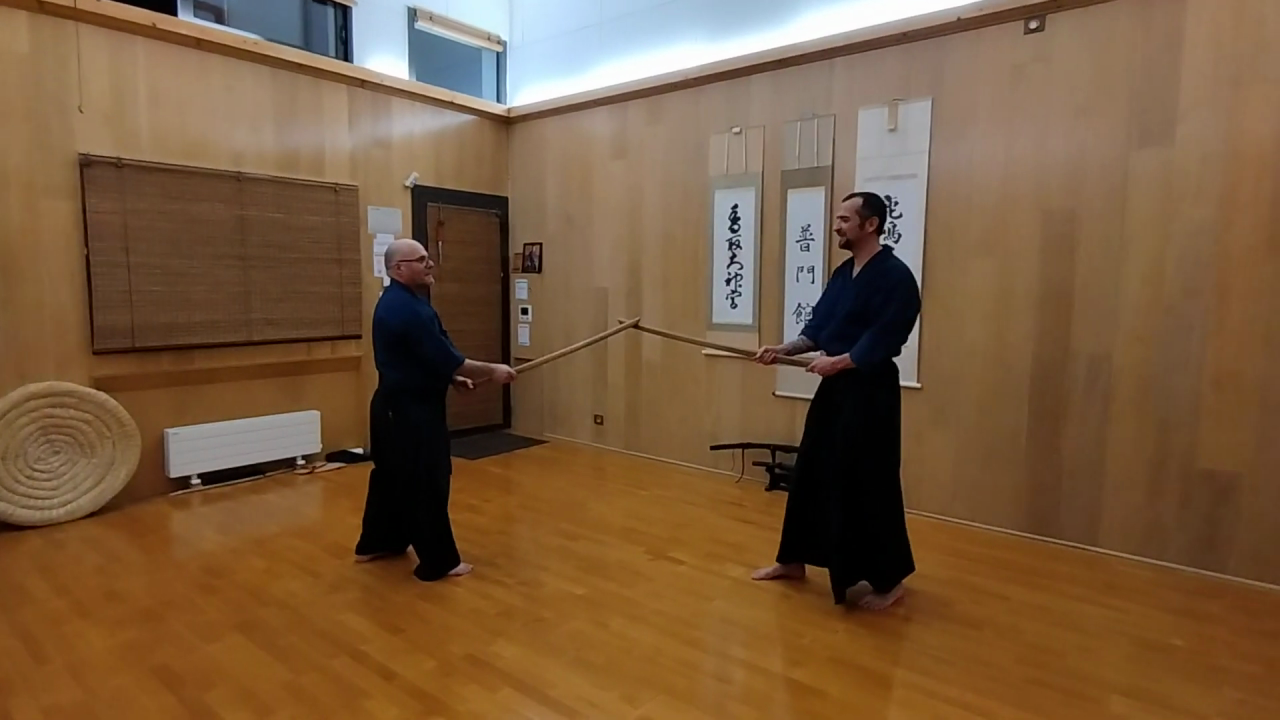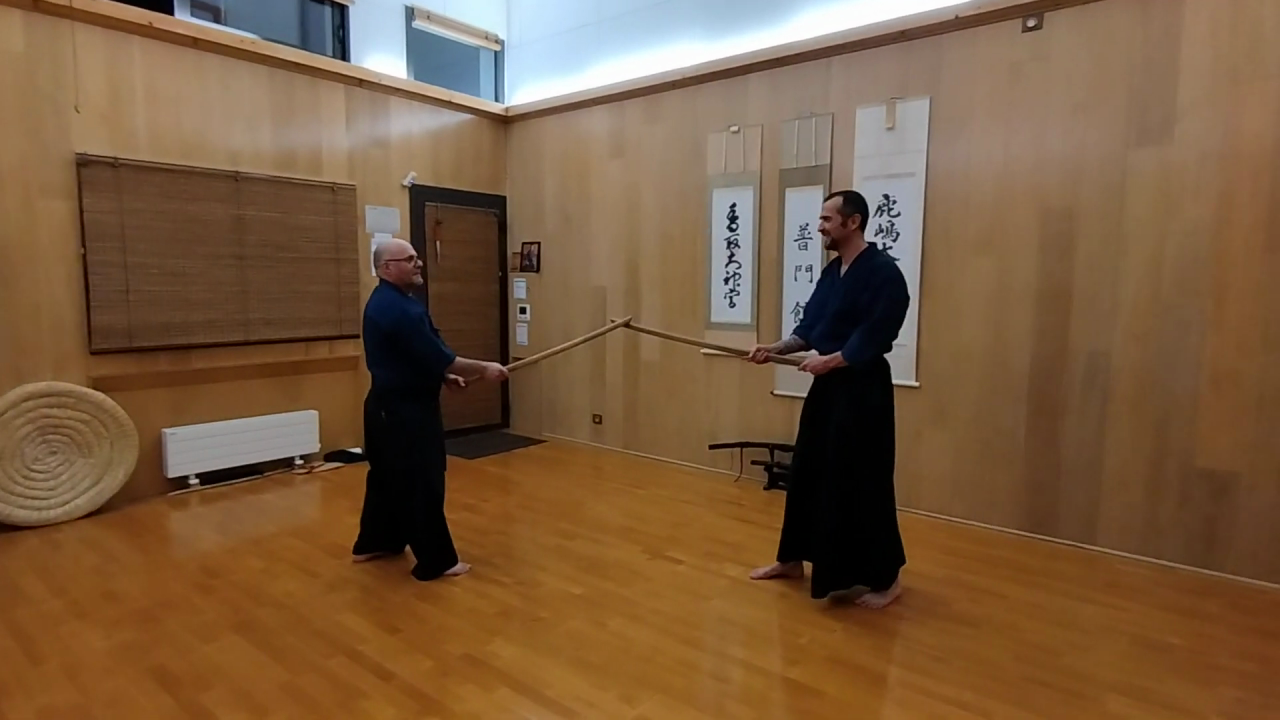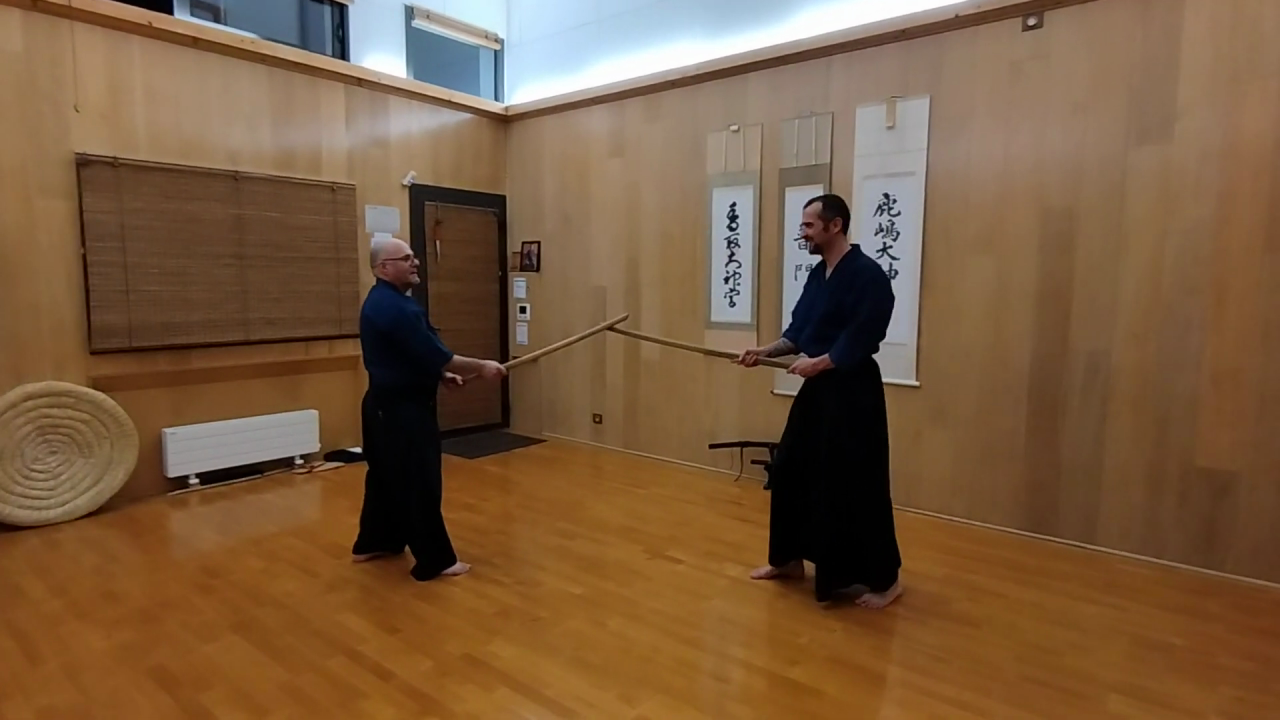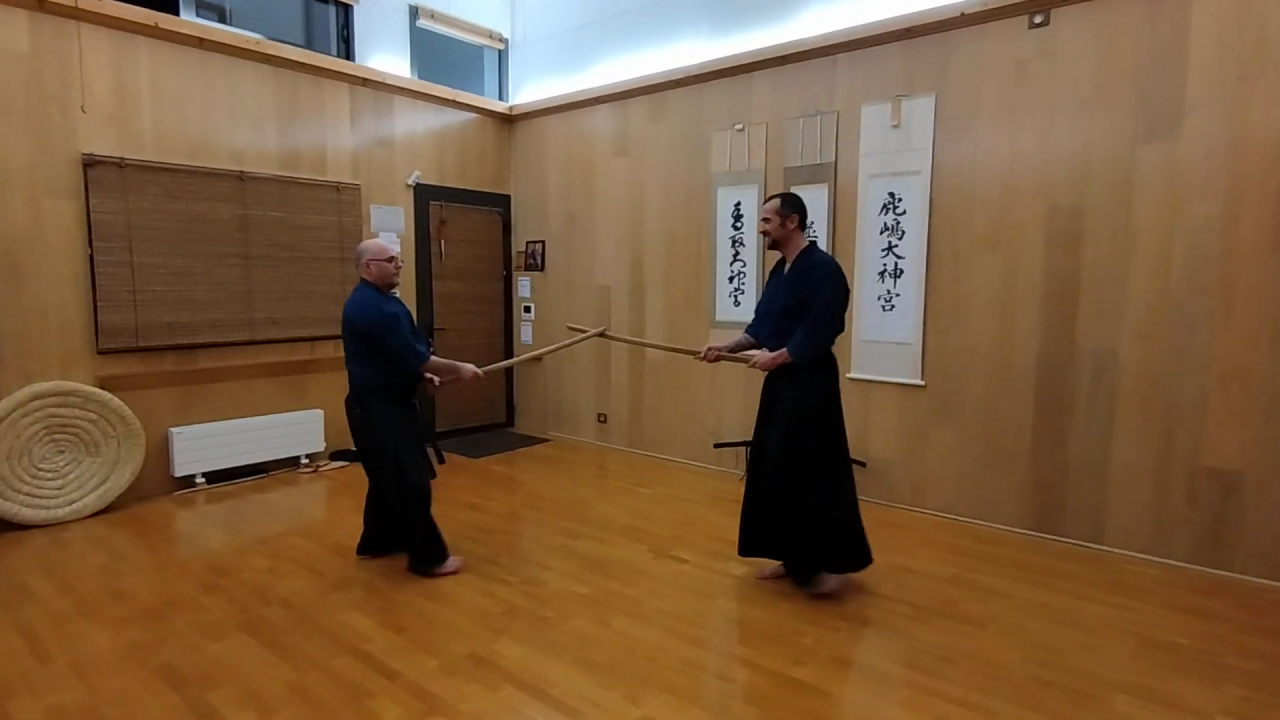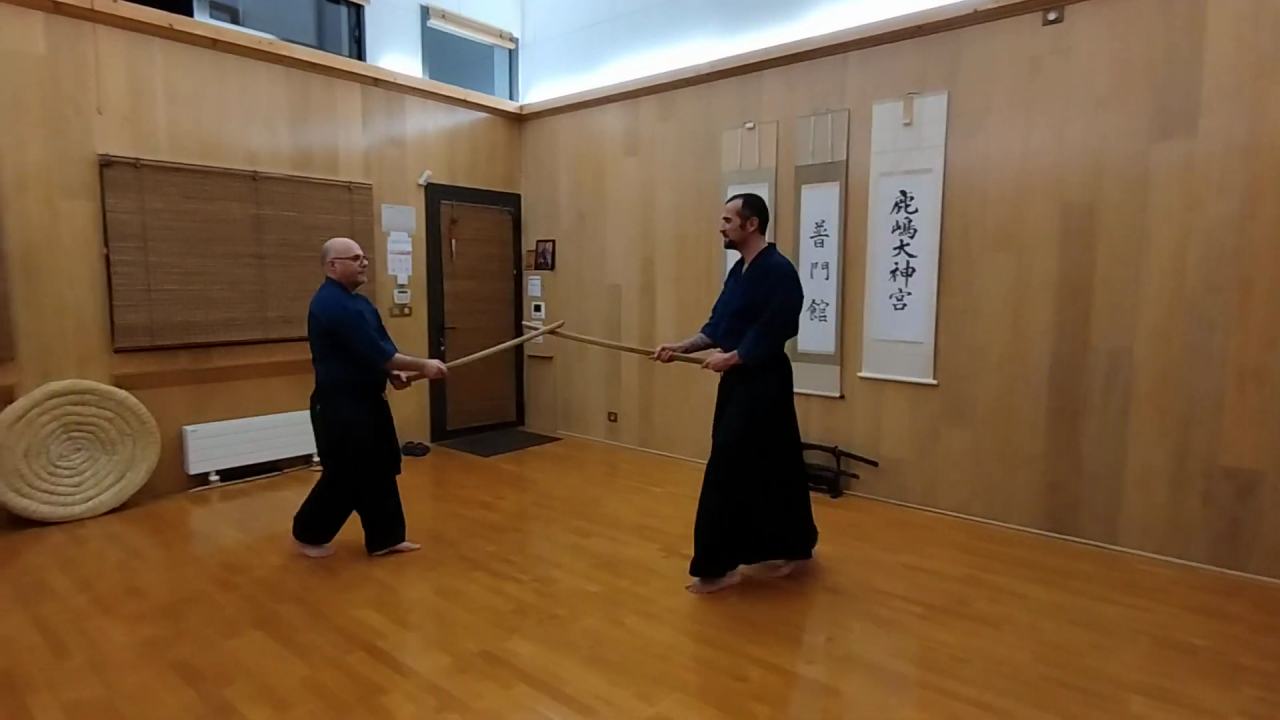
dt=0.4s
person 1, frame 1
left shoulder: (895, 276)
right shoulder: (843, 273)
left elbow: (886, 340)
right elbow: (818, 328)
left wrist: (839, 361)
right wrist: (783, 350)
left hip: (870, 391)
right hip: (835, 388)
left knee: (869, 484)
right knee: (810, 473)
left ankle: (889, 580)
right ankle: (793, 559)
person 1, frame 2
left shoulder: (882, 273)
right shoulder: (832, 272)
left elbow: (876, 338)
right elbow: (810, 328)
left wrist: (831, 360)
right wrist: (776, 349)
left hip: (863, 389)
right hip: (828, 386)
left knee: (862, 483)
right knee: (808, 472)
left ankle: (884, 578)
right ankle: (793, 558)
person 1, frame 3
left shoulder: (867, 275)
right shoulder: (818, 275)
left elbow: (864, 338)
right elbow: (800, 331)
left wrist: (819, 363)
right wrist: (766, 352)
left hip: (853, 390)
right hip: (817, 388)
left knee: (857, 484)
right knee: (791, 469)
left ankle: (883, 579)
right ankle: (789, 558)
person 1, frame 4
left shoulder: (822, 268)
right shoulder: (779, 270)
left elbow: (821, 332)
right elbow: (762, 326)
left wrist: (777, 356)
right wrist: (728, 347)
left hip: (810, 381)
right hip: (782, 379)
left knee: (797, 469)
right knee: (769, 468)
left ankle: (834, 562)
right ankle: (794, 558)
person 1, frame 5
left shoulder: (777, 271)
right shoulder: (740, 270)
left elbow: (772, 334)
right elbow: (719, 325)
left wrist: (730, 358)
right wrist: (682, 347)
left hip: (762, 383)
right hip: (740, 380)
left knee: (730, 471)
right knee: (769, 468)
left ankle: (718, 566)
right ankle: (794, 548)
person 2, frame 1
left shoulder: (395, 302)
right shoulder: (408, 308)
right elbow: (443, 357)
left wrist: (451, 378)
right wrist: (491, 371)
left hip: (395, 405)
right hip: (411, 410)
left knee: (392, 475)
right knee: (427, 483)
left ankle: (376, 543)
right ankle: (438, 561)
person 2, frame 2
left shoulder: (386, 301)
right shoulder: (397, 308)
right elbow: (435, 356)
left wrist: (444, 376)
right wrist: (483, 369)
left hip: (390, 405)
right hip: (404, 410)
left knee: (388, 476)
right knee: (423, 483)
left ankle: (373, 542)
right ankle: (436, 560)
person 2, frame 3
left shoulder: (383, 301)
right shoulder: (394, 307)
right elbow: (432, 353)
left wrist: (441, 374)
right wrist: (480, 367)
left hip: (388, 404)
right hip: (401, 409)
left knee: (387, 477)
right knee: (419, 483)
left ankle: (374, 542)
right ankle: (434, 560)
person 2, frame 4
left shoulder: (384, 302)
right shoulder: (369, 307)
left elbow: (400, 354)
right elbow: (410, 354)
left wrist: (424, 374)
right wrist: (457, 369)
left hip: (392, 402)
right hip: (376, 407)
left knee: (391, 477)
right knee: (408, 480)
left ankle: (378, 543)
right ankle: (429, 557)
person 2, frame 5
left shoulder: (355, 301)
right shoulder: (334, 305)
right elbow: (375, 352)
left wrist: (393, 373)
right wrist: (422, 366)
left hip: (366, 398)
right hip: (341, 403)
left knee: (380, 467)
right knee: (343, 473)
left ankle: (386, 537)
right ankle: (309, 534)
